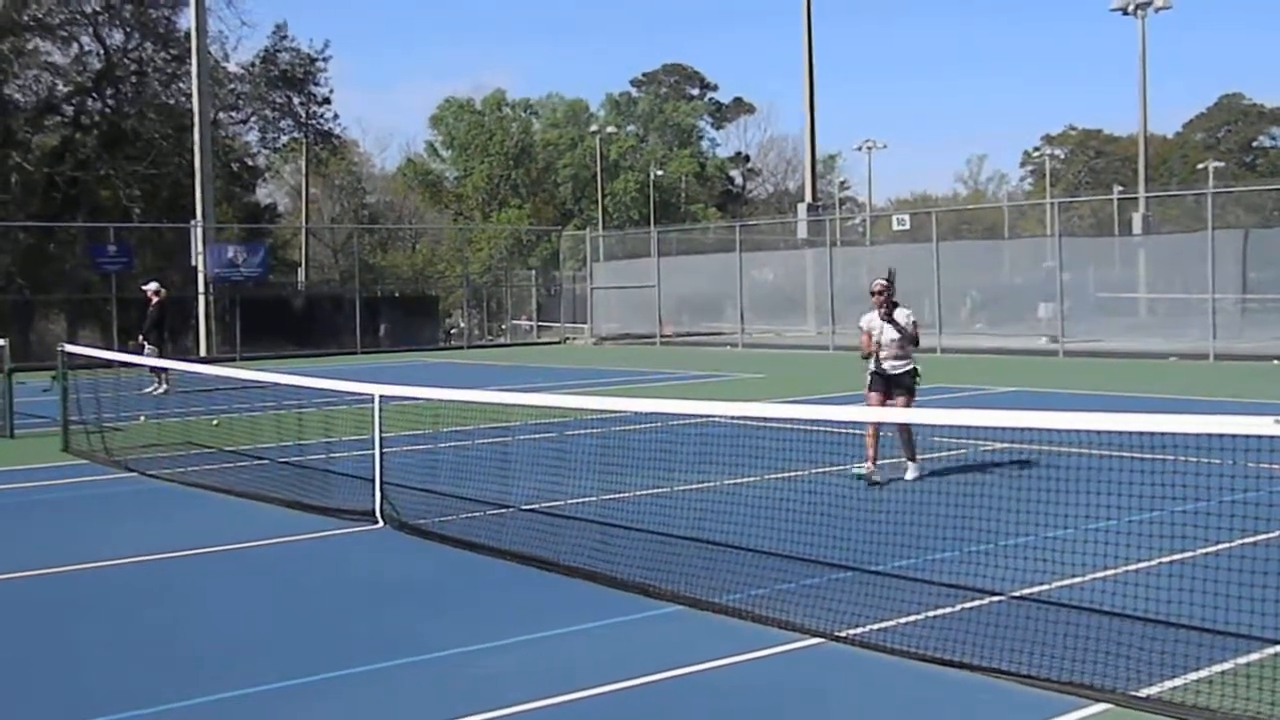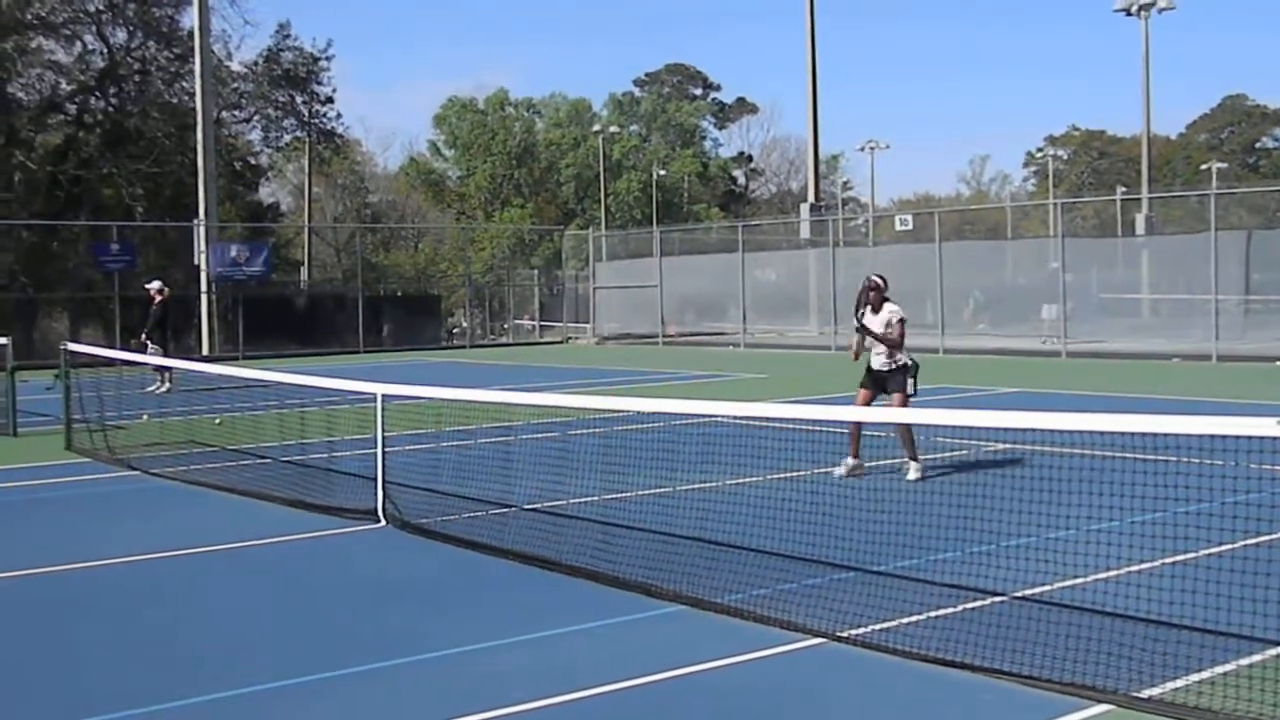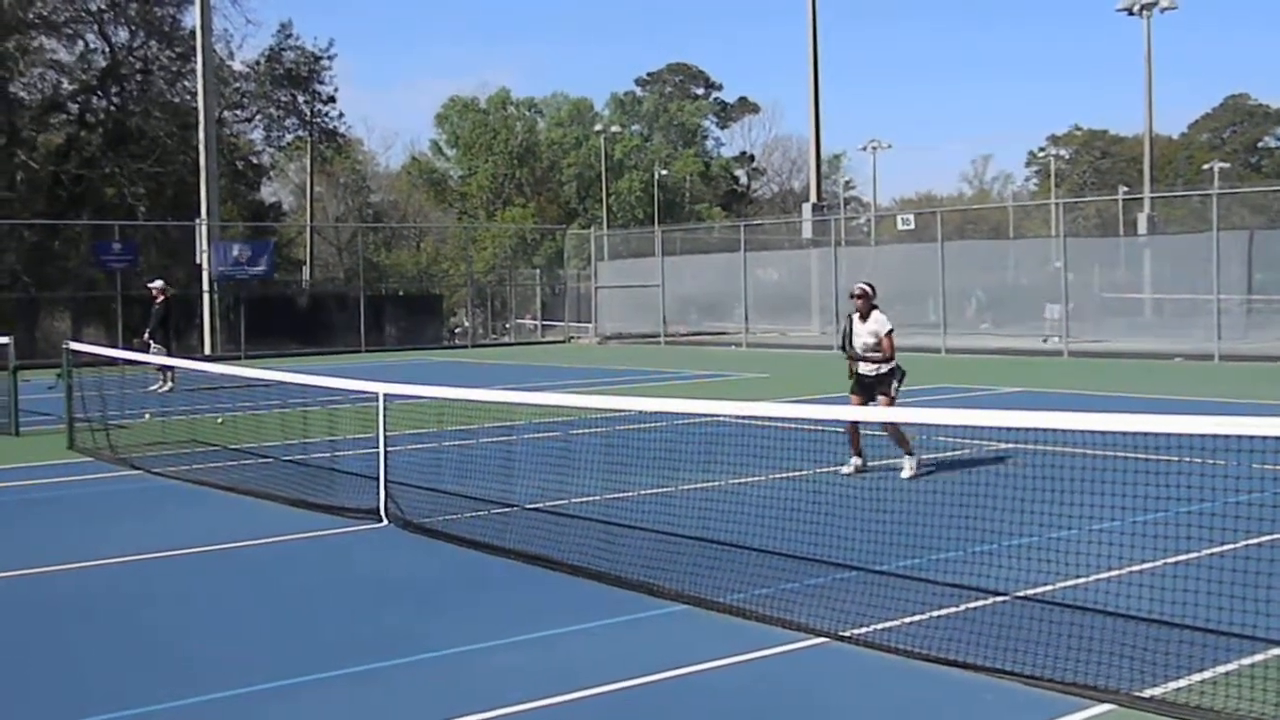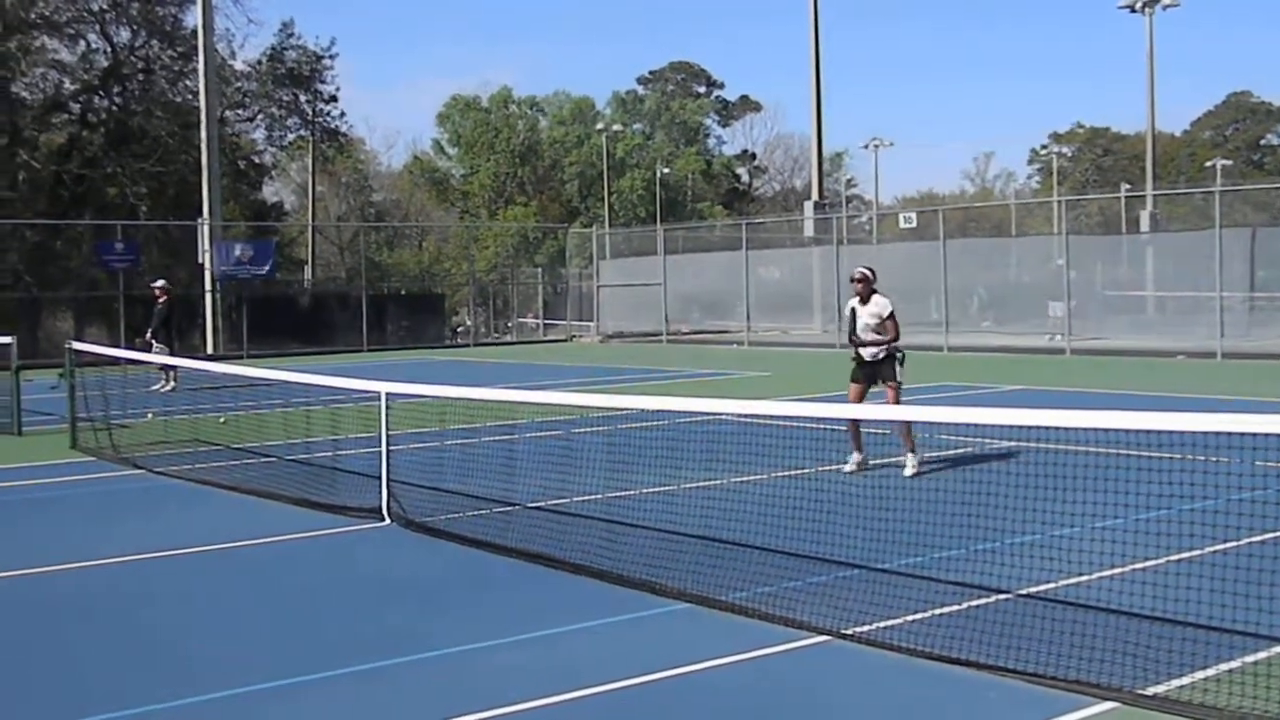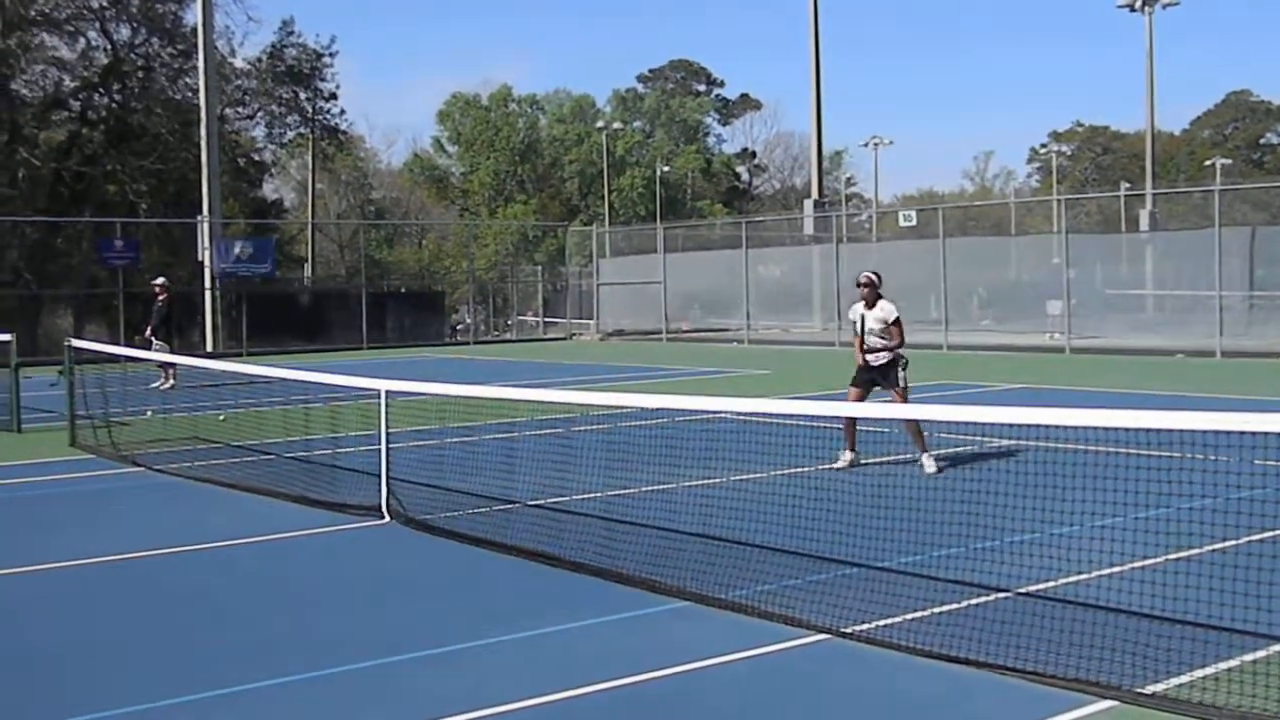
dt=0.2s
person 1, frame 1
left shoulder: (904, 314)
right shoulder: (869, 319)
left elbow: (915, 342)
right elbow: (865, 352)
left wrist: (894, 323)
right wrist: (870, 351)
left hip: (904, 373)
right hip: (879, 373)
left knee: (901, 420)
left ankle: (912, 464)
right ankle: (870, 467)
person 1, frame 2
left shoulder: (894, 311)
right shoulder: (862, 313)
left elbow: (898, 343)
right elbow: (858, 343)
left wrist: (872, 333)
right wrist: (855, 352)
left hip: (898, 369)
right hip: (875, 370)
left ankle: (914, 463)
right ankle: (853, 461)
person 1, frame 3
left shoulder: (881, 321)
right shoulder: (852, 320)
left elbow: (889, 355)
left wrist: (863, 358)
right wrist: (852, 365)
left hip: (885, 375)
right hip: (864, 376)
left knee: (885, 420)
right knee: (851, 418)
left ankle: (909, 457)
right ankle: (857, 459)
person 1, frame 4
left shoulder: (882, 303)
right shoulder: (852, 305)
left elbow: (895, 336)
left wrist: (868, 343)
right wrist: (855, 348)
left hip: (886, 359)
right hip: (864, 360)
left knee: (894, 407)
left ankle: (911, 455)
right ankle: (858, 455)
person 1, frame 5
left shoulder: (887, 308)
right shoulder: (855, 310)
left elbow: (900, 340)
left wrist: (878, 349)
right wrist: (859, 356)
left hip: (889, 365)
right hip: (867, 366)
left ankle: (925, 454)
right ankle: (850, 453)
